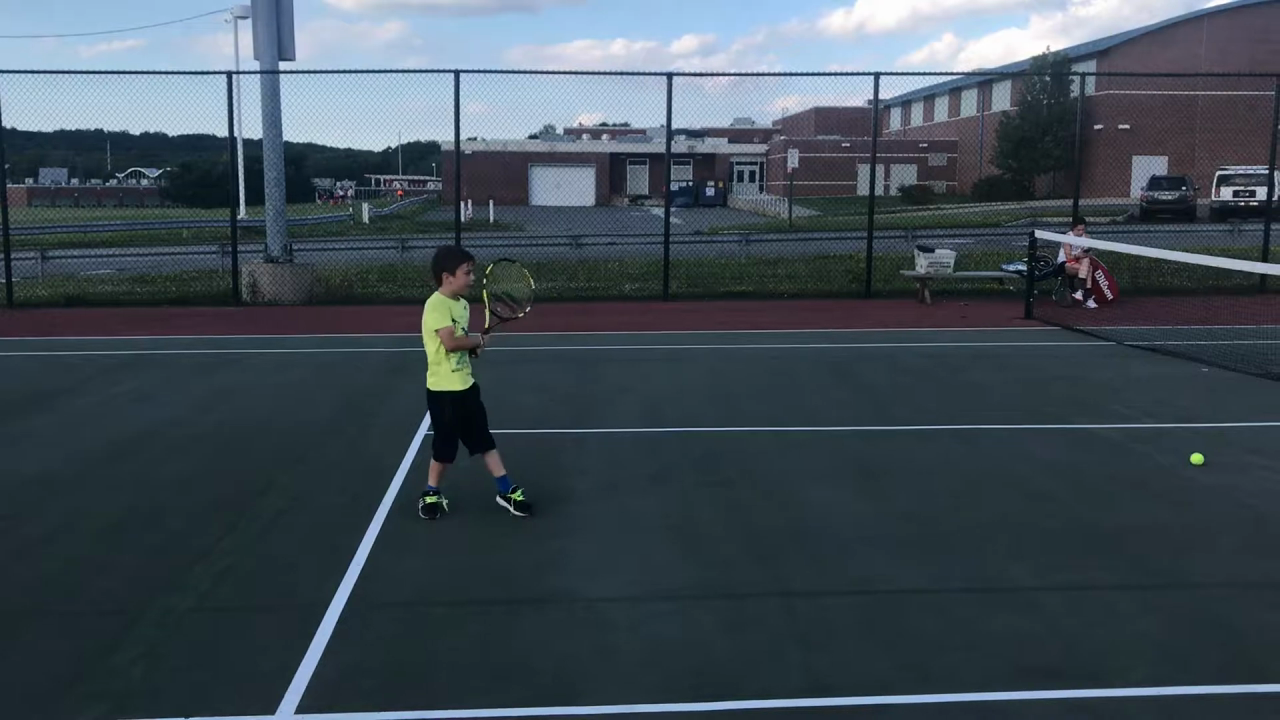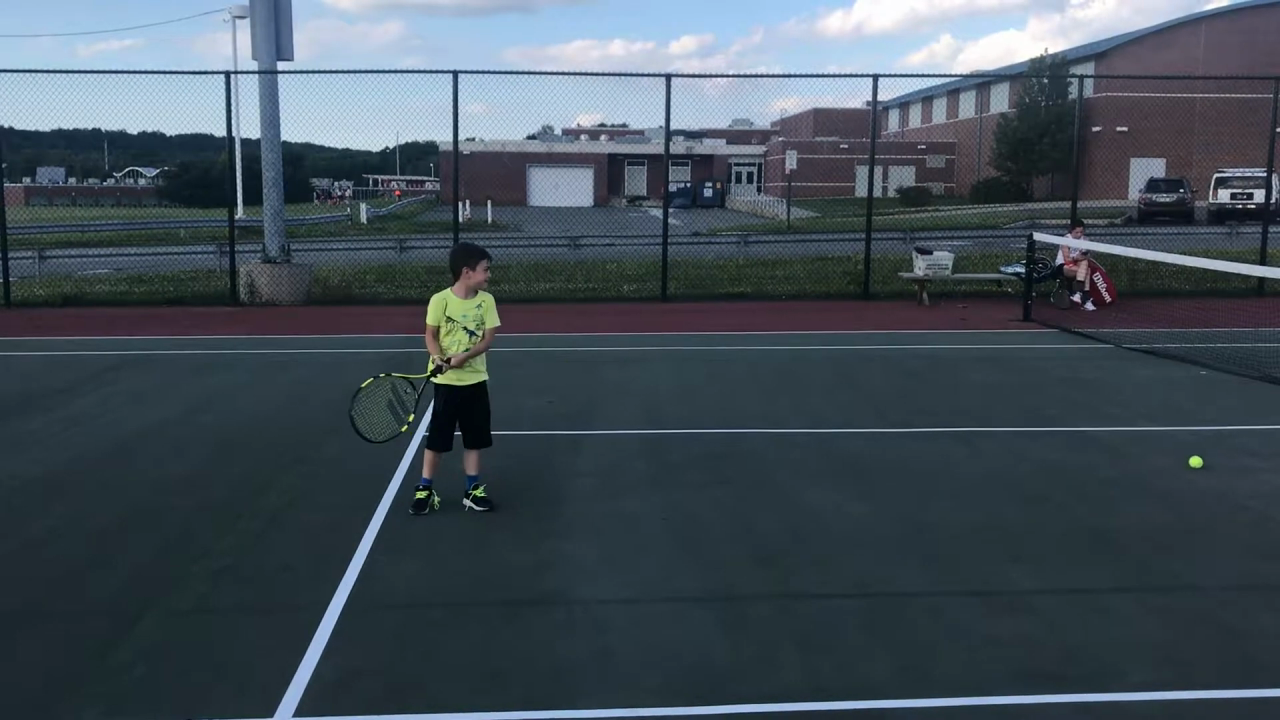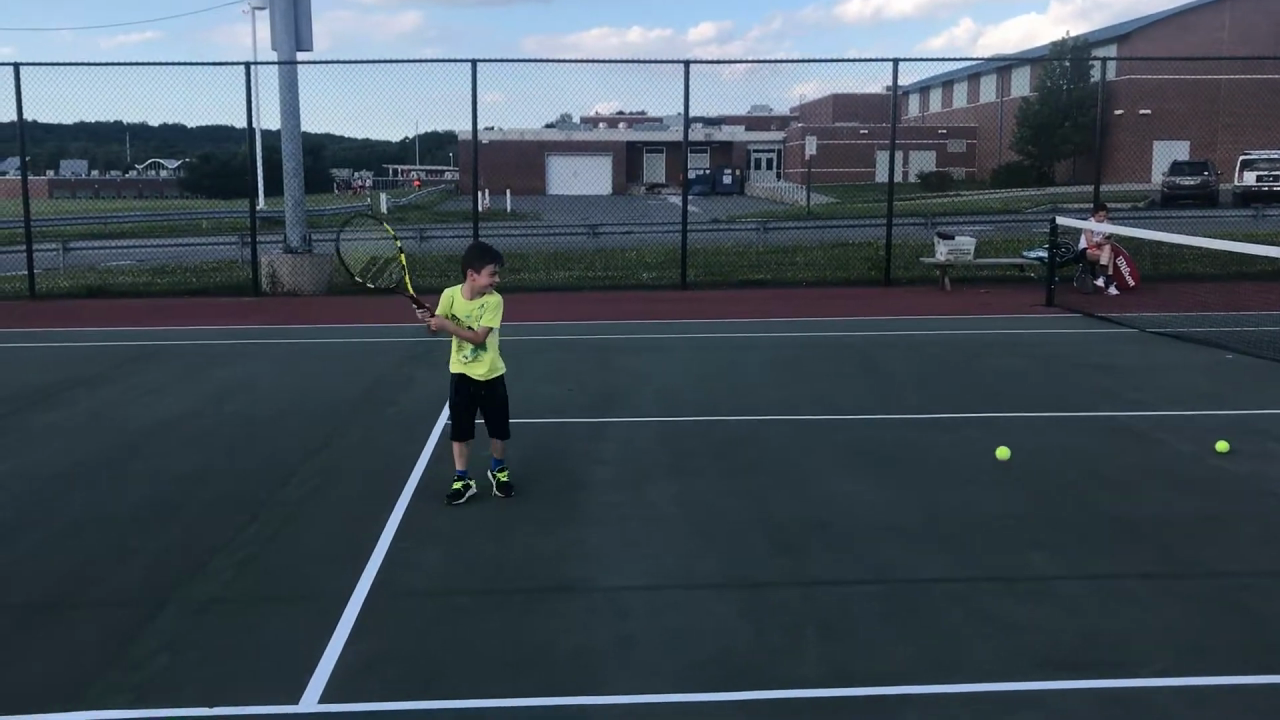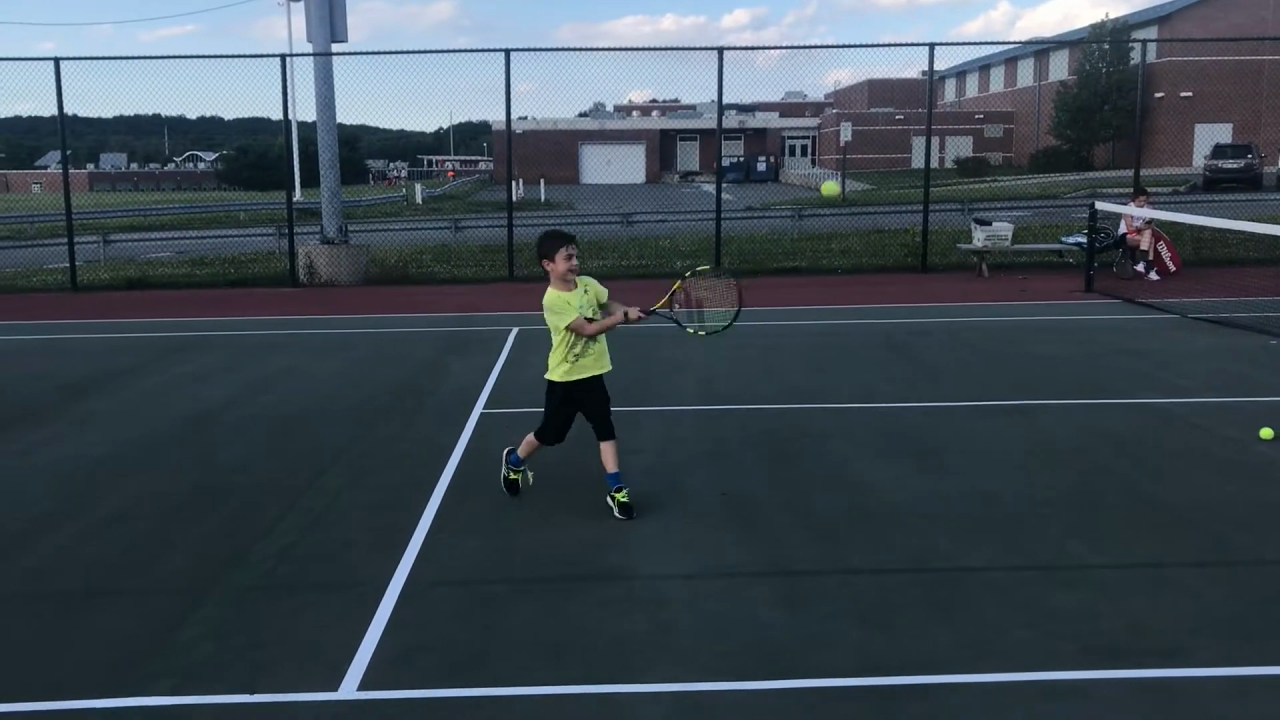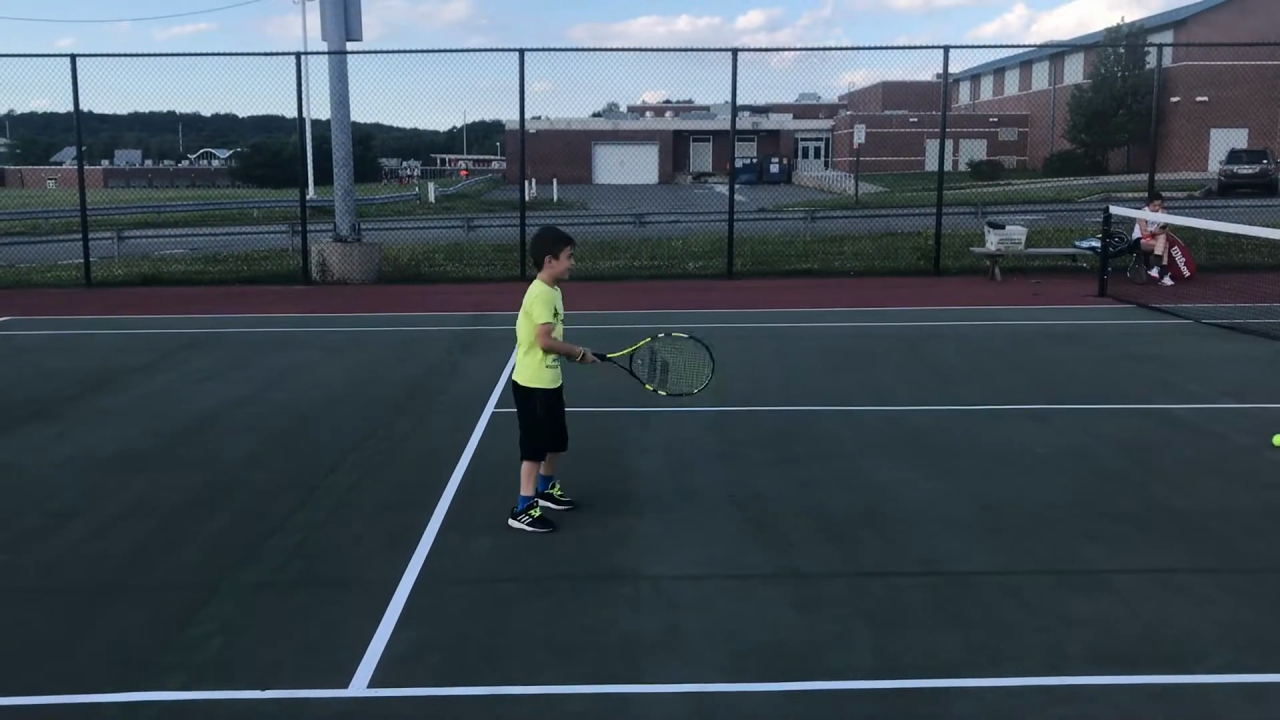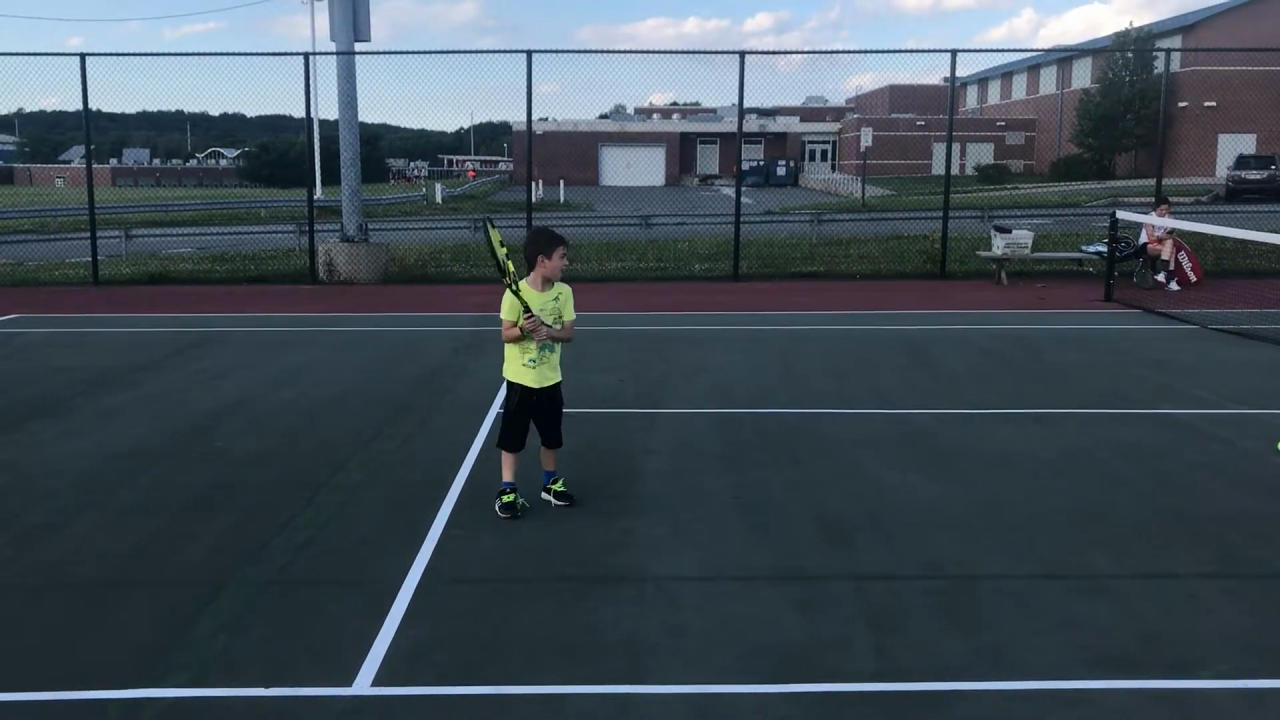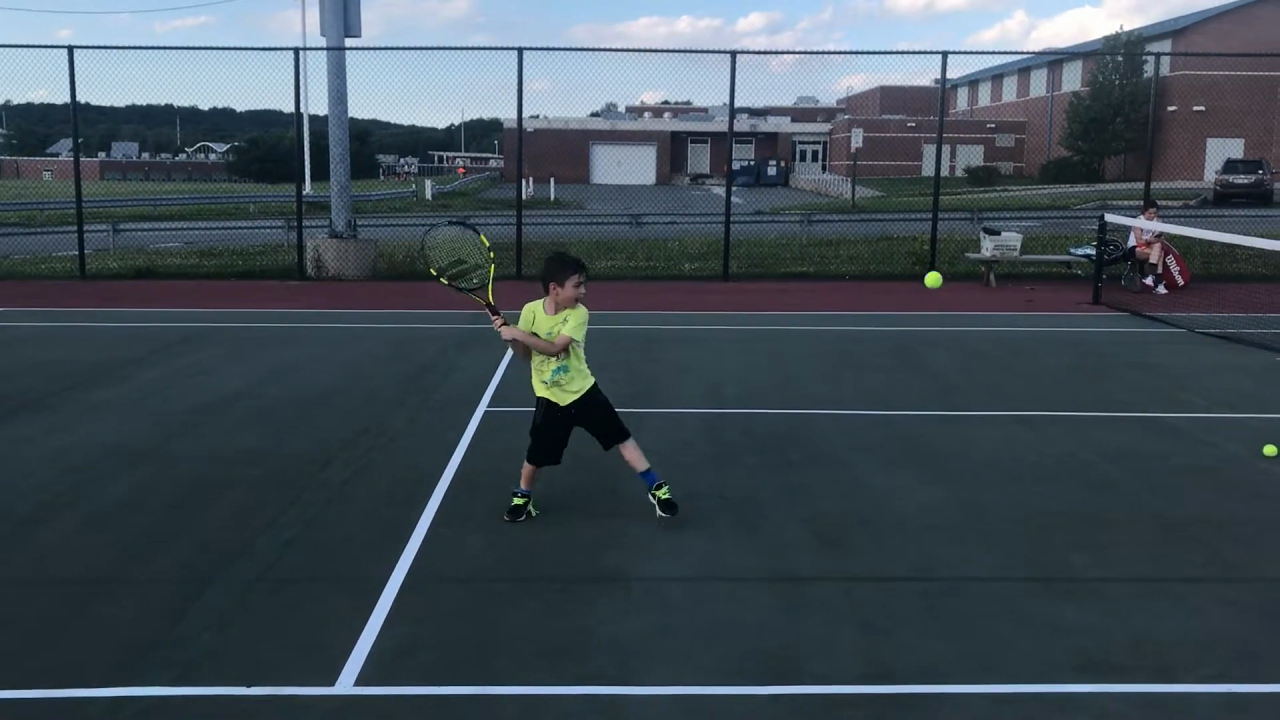
dt=0.7s
person 1, frame 1
left shoulder: (462, 303)
right shoulder: (436, 304)
right elbow: (450, 342)
left wrist: (472, 344)
right wrist: (477, 340)
left hip: (466, 385)
right hip: (444, 390)
left knee: (484, 440)
right knee: (444, 447)
left ankle: (507, 491)
right ankle: (431, 494)
person 1, frame 2
left shoulder: (487, 300)
right shoulder: (440, 300)
left elbow: (488, 339)
right elbow: (431, 336)
left wrist: (464, 356)
right wrist: (437, 357)
left hip: (475, 380)
right hip: (446, 381)
left knee: (475, 437)
right knee: (437, 437)
left ankle: (472, 489)
right ankle: (424, 489)
person 1, frame 3
left shoulder: (494, 301)
right shoulder: (450, 295)
left elbow: (479, 337)
right elbow: (440, 324)
left wrist: (448, 326)
right wrist: (430, 319)
left hip: (491, 372)
right hip: (462, 372)
left knee: (499, 428)
right knee: (460, 427)
left ankle: (498, 469)
right ankle: (462, 479)
person 1, frame 4
left shoulder: (587, 283)
right shoulder: (552, 300)
left elbow: (612, 307)
right elbow: (587, 330)
left wrist: (624, 312)
right wrist: (625, 317)
left hip: (592, 374)
right hip: (564, 378)
left knee: (606, 430)
right knee: (548, 432)
left ankle: (616, 489)
right ankle: (514, 460)
person 1, frame 5
left shoulder: (552, 291)
right shoulder: (541, 294)
right elbow: (544, 341)
left wrist: (570, 351)
right wrist: (579, 352)
left hip: (549, 381)
right hip: (532, 384)
left knee: (556, 440)
right knee: (534, 445)
left ankle: (545, 489)
right ankle: (523, 509)
person 1, frame 6
left shoulder: (564, 292)
right shoulder: (515, 293)
left elbow: (569, 333)
right elbow: (506, 335)
left wrist: (550, 332)
right wrist: (525, 330)
left hip: (550, 379)
right hip: (520, 379)
left knee: (552, 437)
right knee: (512, 438)
left ankle: (550, 483)
right ankle: (508, 491)
person 1, frame 7
left shoulder: (579, 313)
right shoulder: (530, 311)
left elbow: (555, 347)
right elbow: (526, 354)
left wrist: (519, 335)
right wrist: (511, 338)
left hip: (583, 390)
right hip: (551, 398)
left knee: (621, 436)
right knee: (537, 454)
left ankle: (655, 487)
right ankle: (523, 496)
